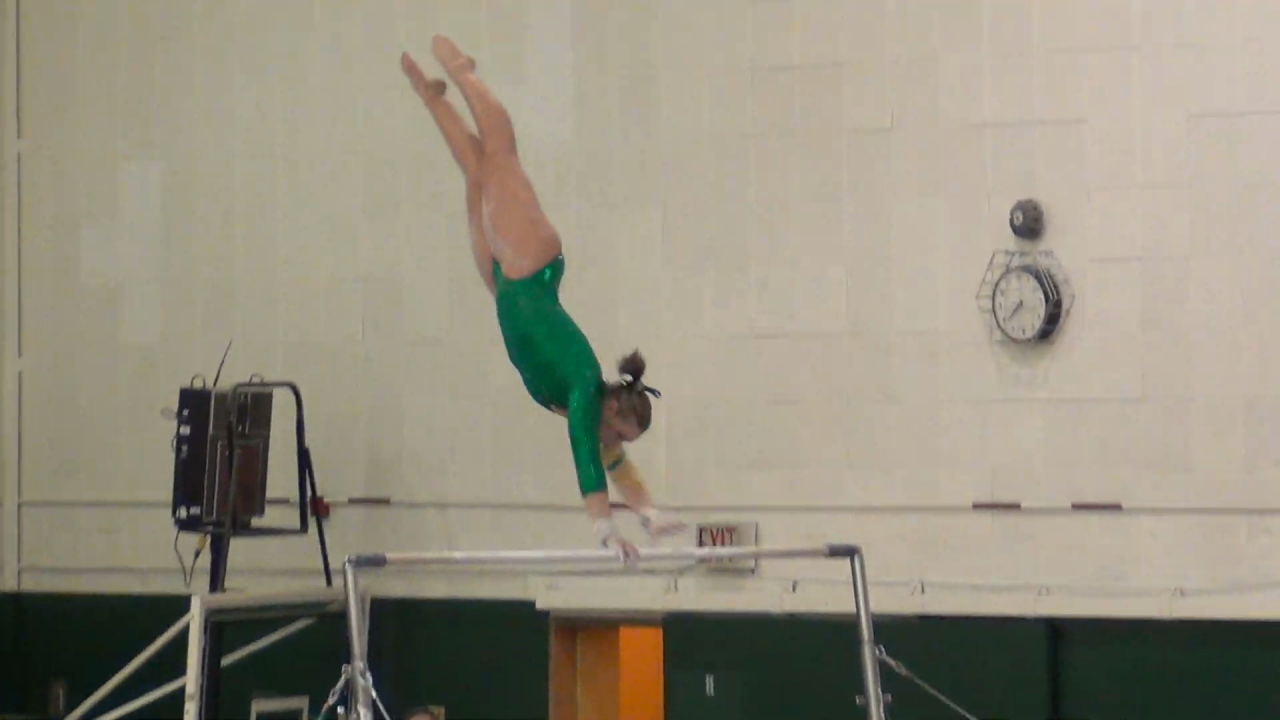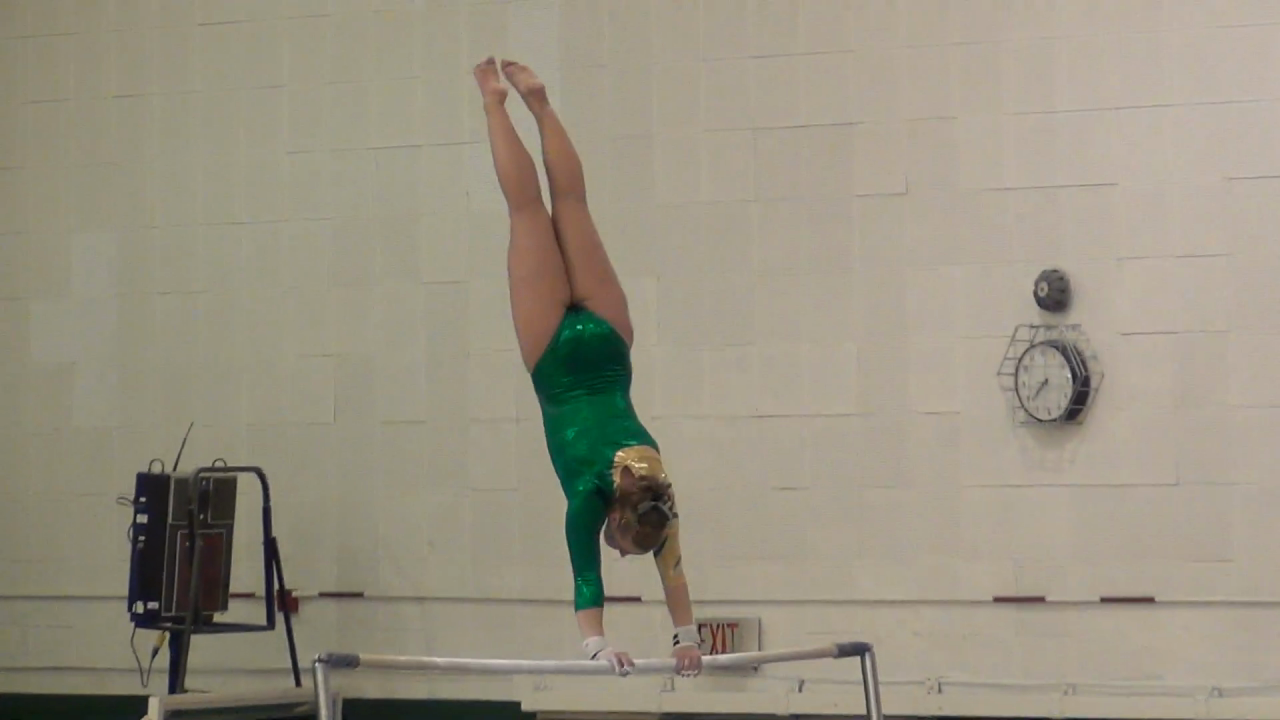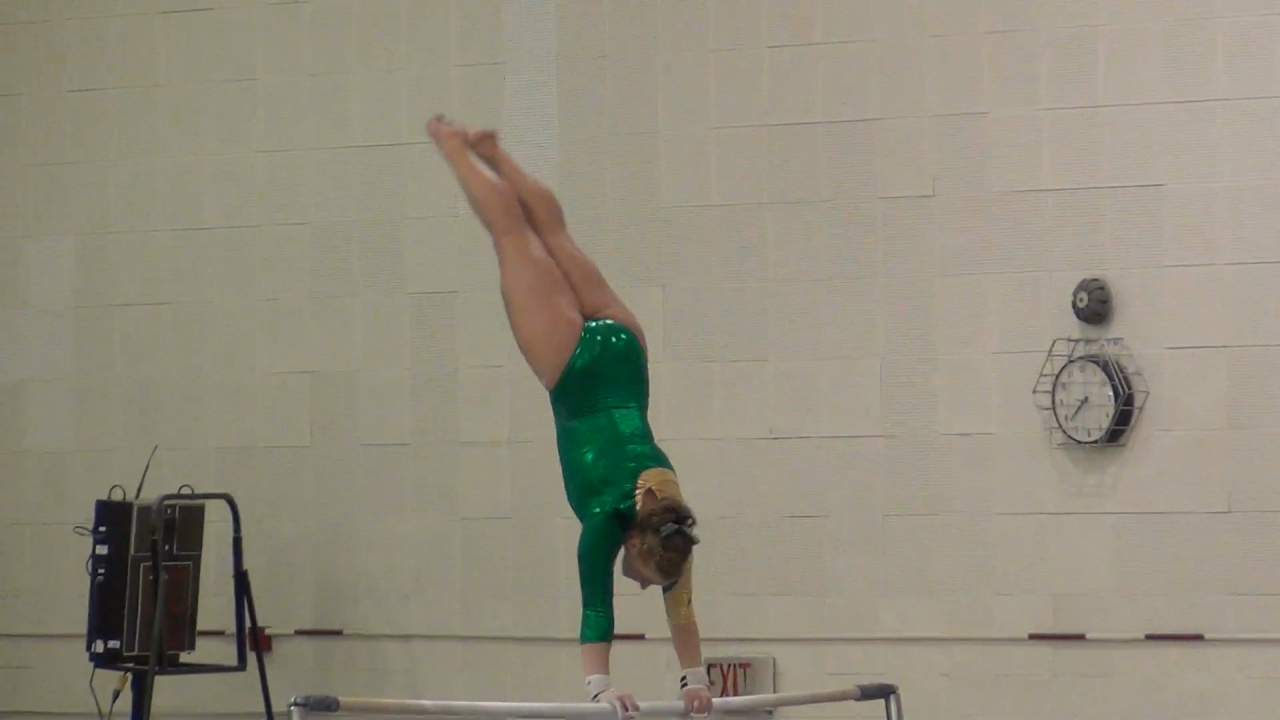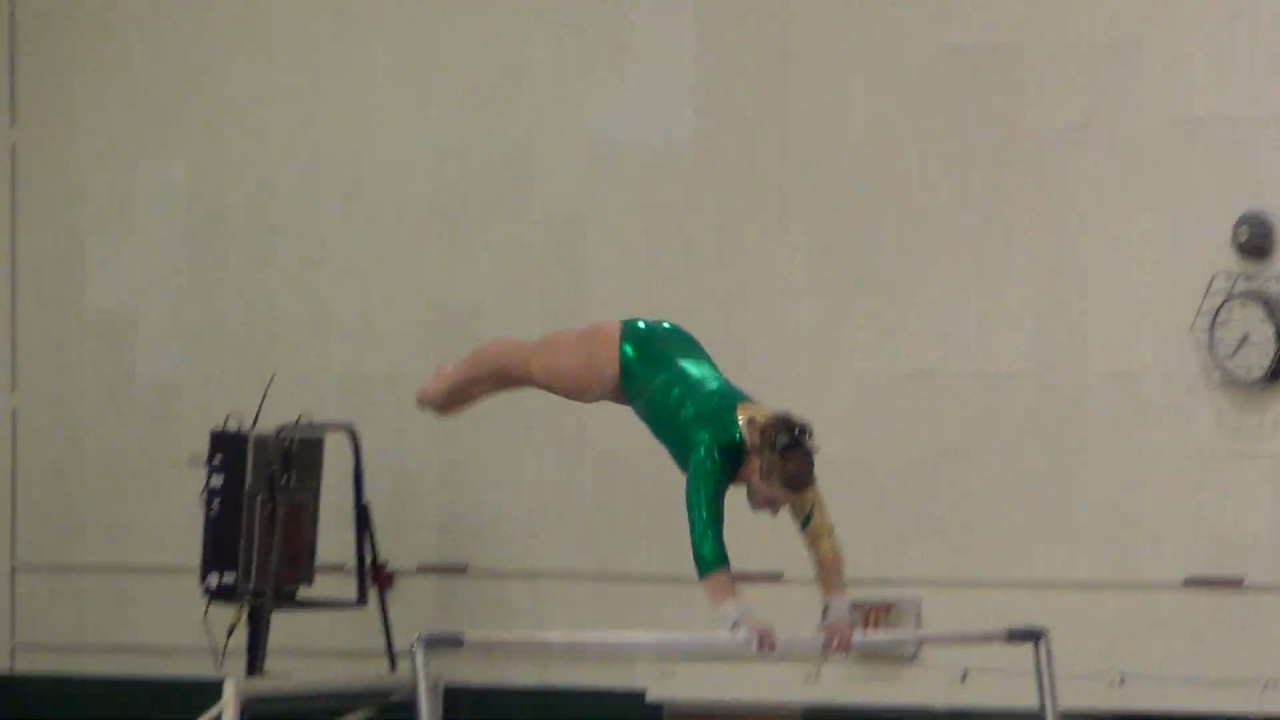
dt=0.4s
person 1, frame 1
right shoulder: (585, 391)
left elbow: (616, 465)
right elbow: (590, 469)
left wrist: (650, 514)
right wrist: (608, 530)
left hip: (525, 278)
right hip: (525, 274)
right ankle: (457, 69)
person 1, frame 2
left shoulder: (650, 495)
right shoulder: (590, 491)
left elbow: (672, 568)
right elbow: (585, 575)
left wrist: (686, 638)
right wrist: (598, 645)
left hip: (603, 343)
right hip: (562, 355)
left knee: (569, 203)
right knee: (529, 207)
left ankle: (536, 98)
right ankle: (496, 98)
person 1, frame 3
left shoulder: (667, 523)
right shoulder: (609, 516)
left elbow: (680, 605)
right elbow: (596, 609)
left hip: (619, 347)
right hip: (580, 368)
left knee: (550, 232)
right knee: (514, 231)
left ankle: (487, 150)
right ankle: (455, 146)
person 1, frame 4
left shoulder: (782, 455)
right shoulder: (716, 448)
left elbow: (820, 531)
right elbow: (706, 540)
left wrist: (838, 606)
right wrist: (741, 614)
left hip: (673, 352)
right hip: (626, 353)
right knee: (518, 360)
right ankle: (445, 384)
